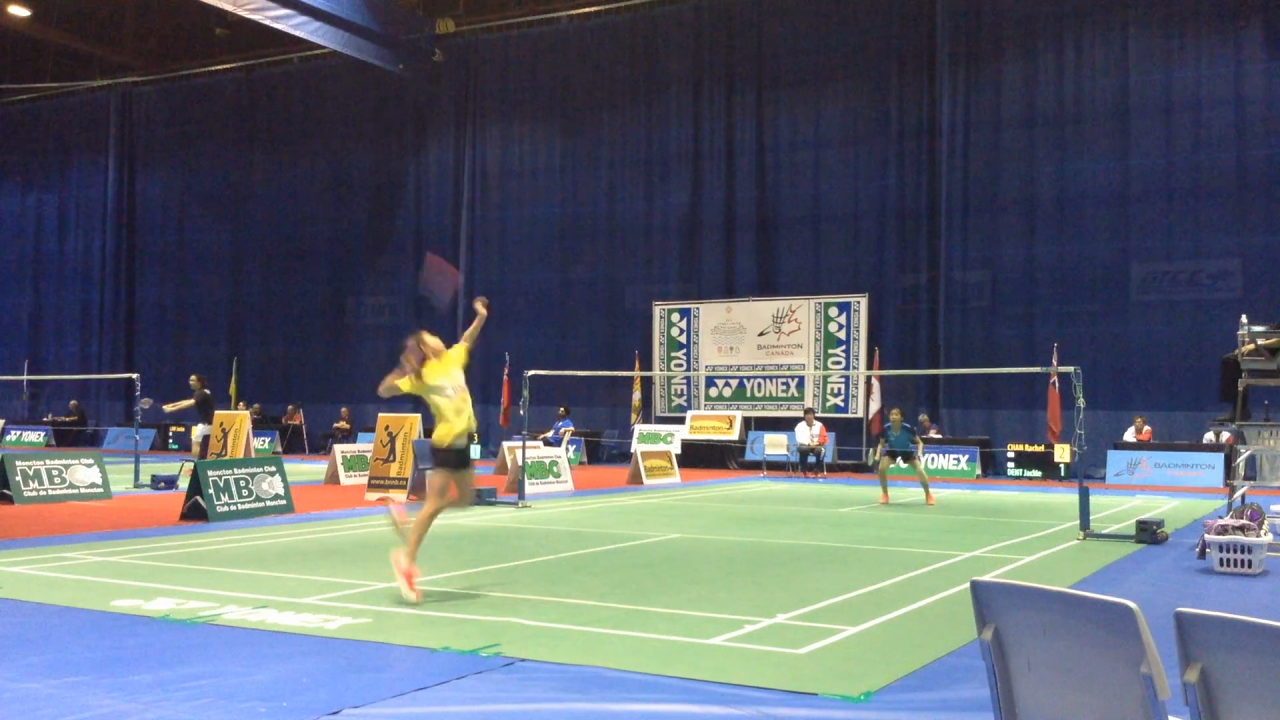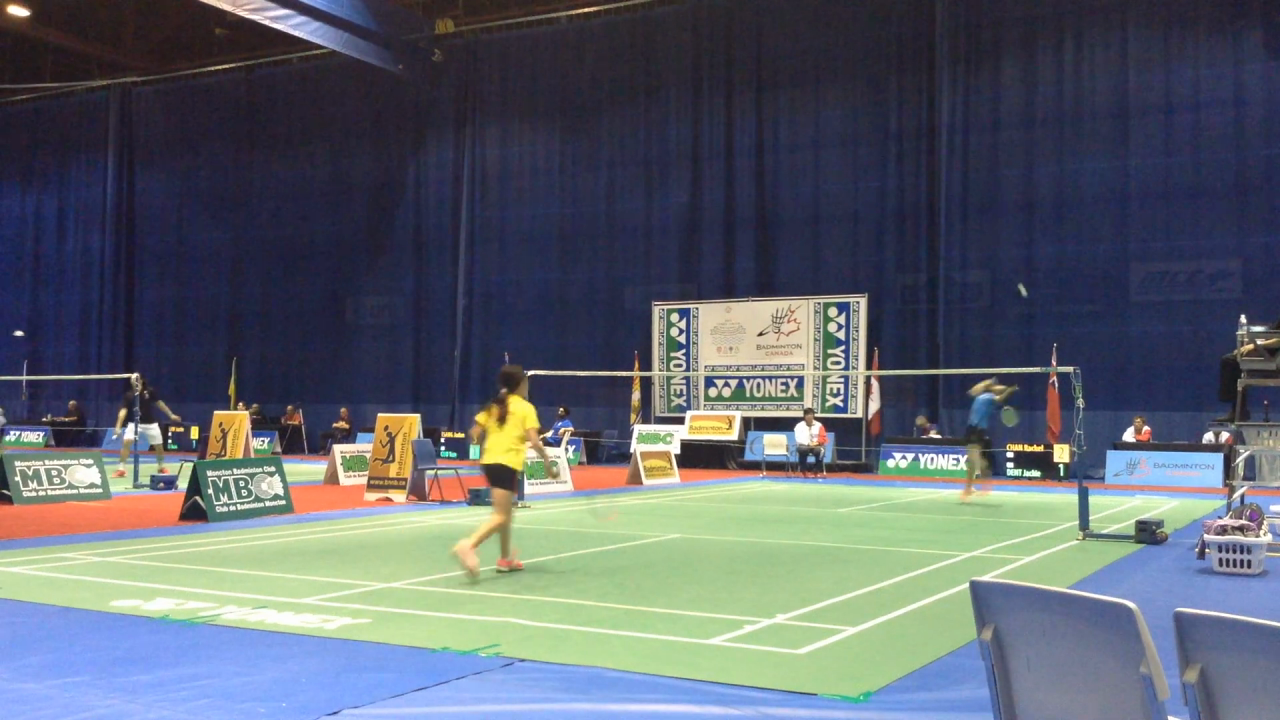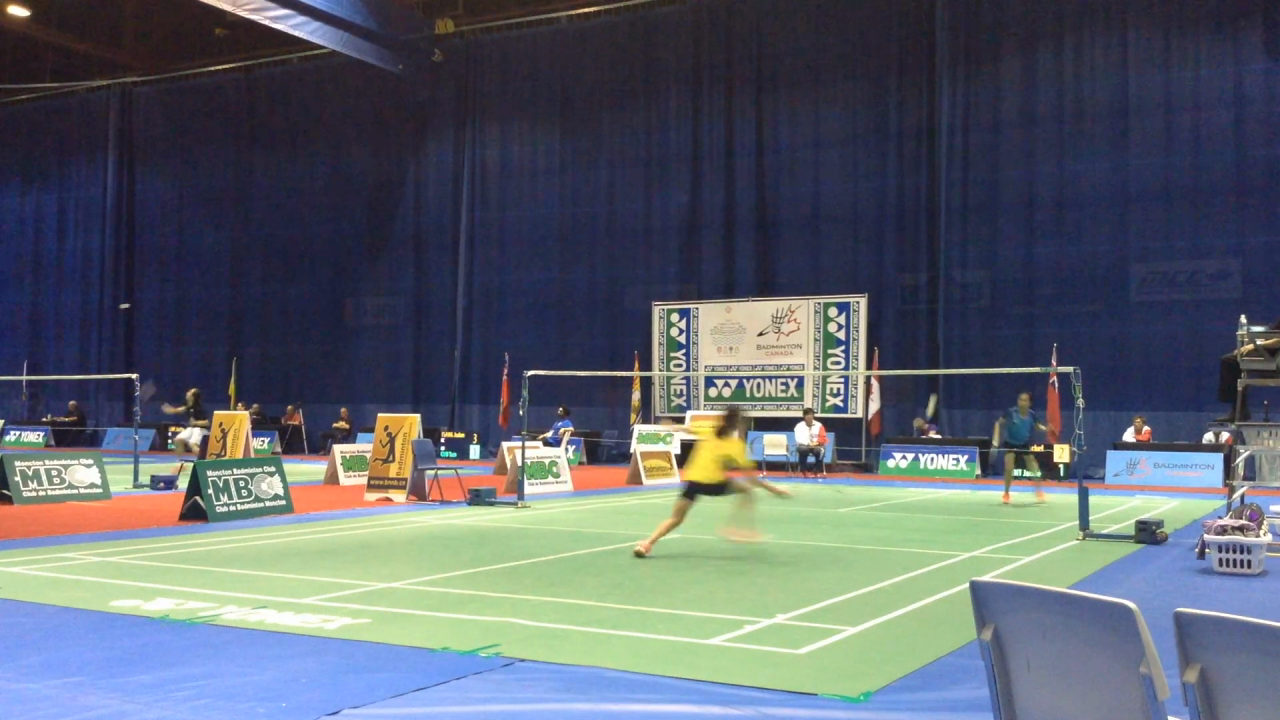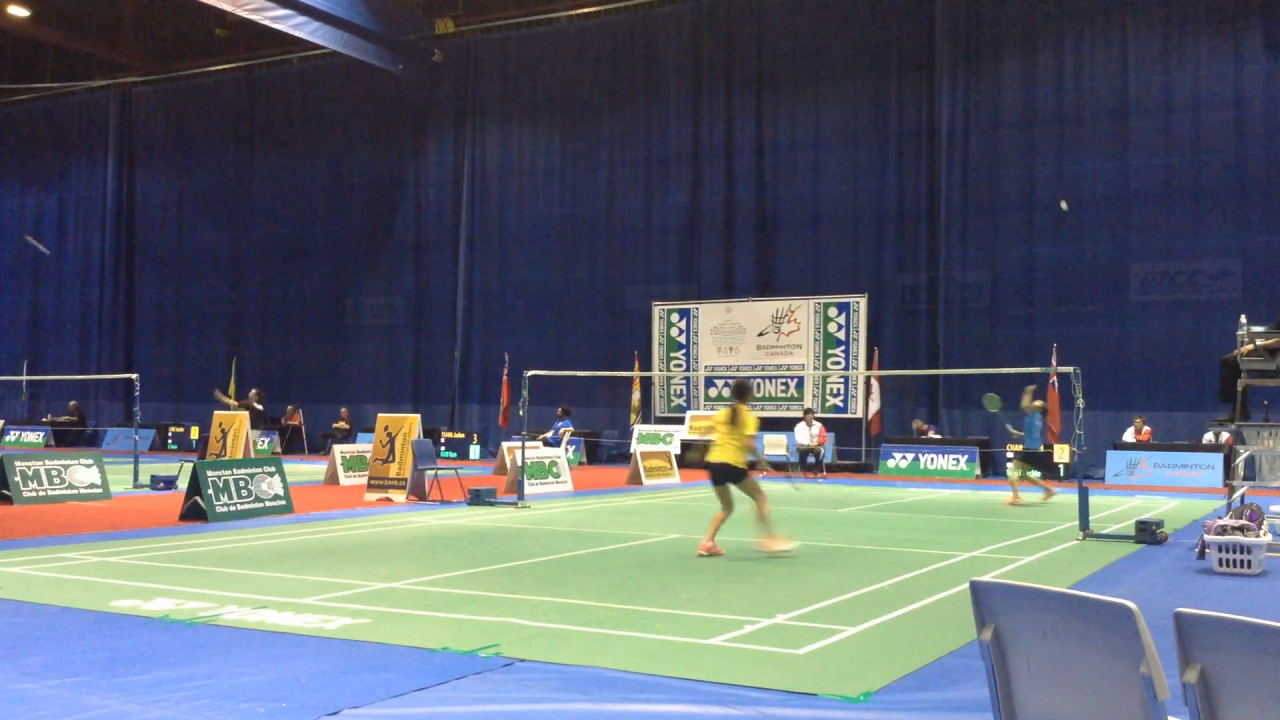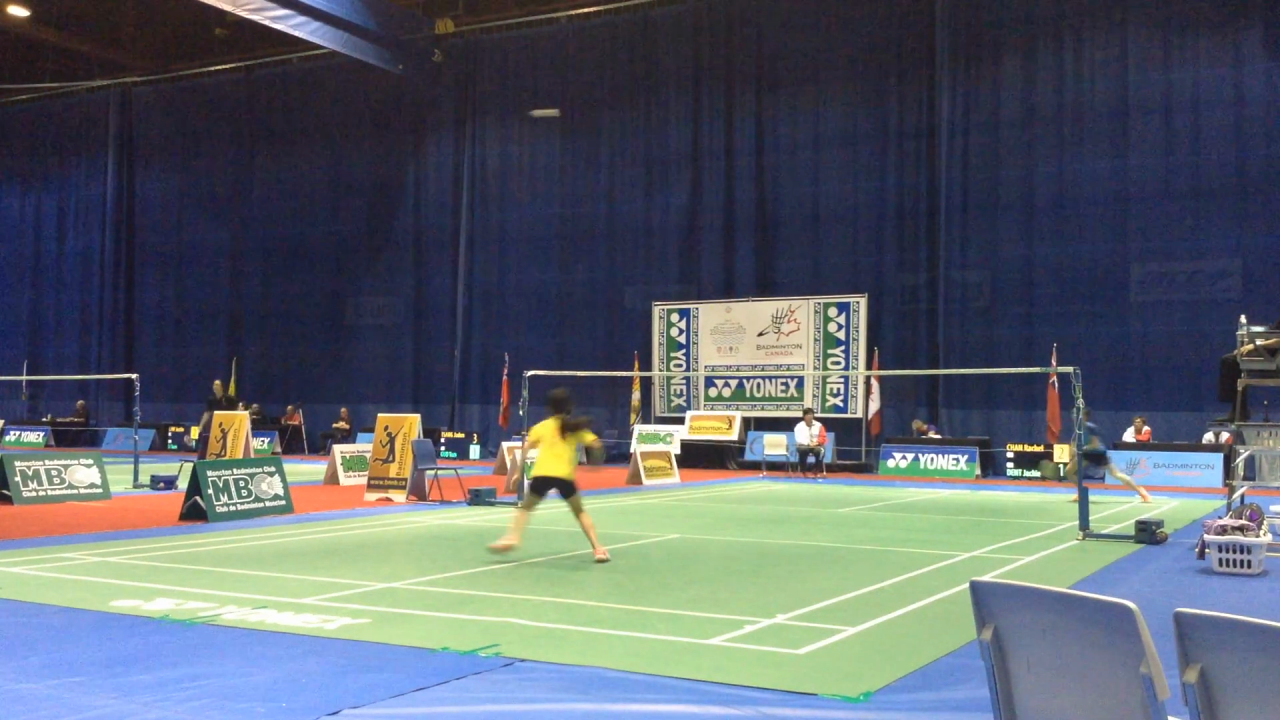
dt=1s
person 1, frame 1
left shoulder: (452, 357)
right shoulder: (420, 374)
left elbow: (467, 339)
right elbow: (383, 391)
left wrist: (480, 317)
right wrist: (402, 369)
left hip: (461, 442)
right hip: (446, 443)
left knee: (464, 497)
right knee: (434, 503)
left ankle: (405, 512)
right ankle: (406, 563)
person 1, frame 2
left shoulder: (494, 406)
right shoulder: (526, 407)
left elbow: (474, 435)
right elbow: (534, 441)
right wrist: (549, 464)
left hip: (489, 462)
right hip: (506, 464)
left knee: (506, 510)
right knee: (501, 517)
left ankle: (505, 558)
right ankle: (468, 546)
person 1, frame 3
left shoulder: (712, 433)
right shoulder: (735, 445)
left elbow: (688, 430)
right elbow: (750, 476)
right wrist: (772, 489)
left hip: (692, 479)
right hip: (710, 482)
left knee: (676, 518)
right knee: (747, 489)
left ankle: (647, 544)
right ankle: (740, 528)
person 1, frame 4
left shoulder: (722, 414)
right shoulder: (749, 417)
left elbow: (712, 433)
right elbow: (749, 444)
right wrist: (761, 461)
left hip: (713, 463)
right hip: (733, 464)
left knee: (726, 507)
right knee: (760, 497)
left ankle: (707, 542)
right ankle: (769, 539)
person 1, frame 5
left shoulder: (542, 426)
right shoulder: (577, 427)
left elbow: (526, 447)
right elbow: (597, 445)
left wrist: (518, 471)
left hip: (541, 475)
right hip: (565, 477)
left knee: (524, 509)
right knee: (580, 513)
left ankle: (511, 539)
right ankle: (598, 549)
